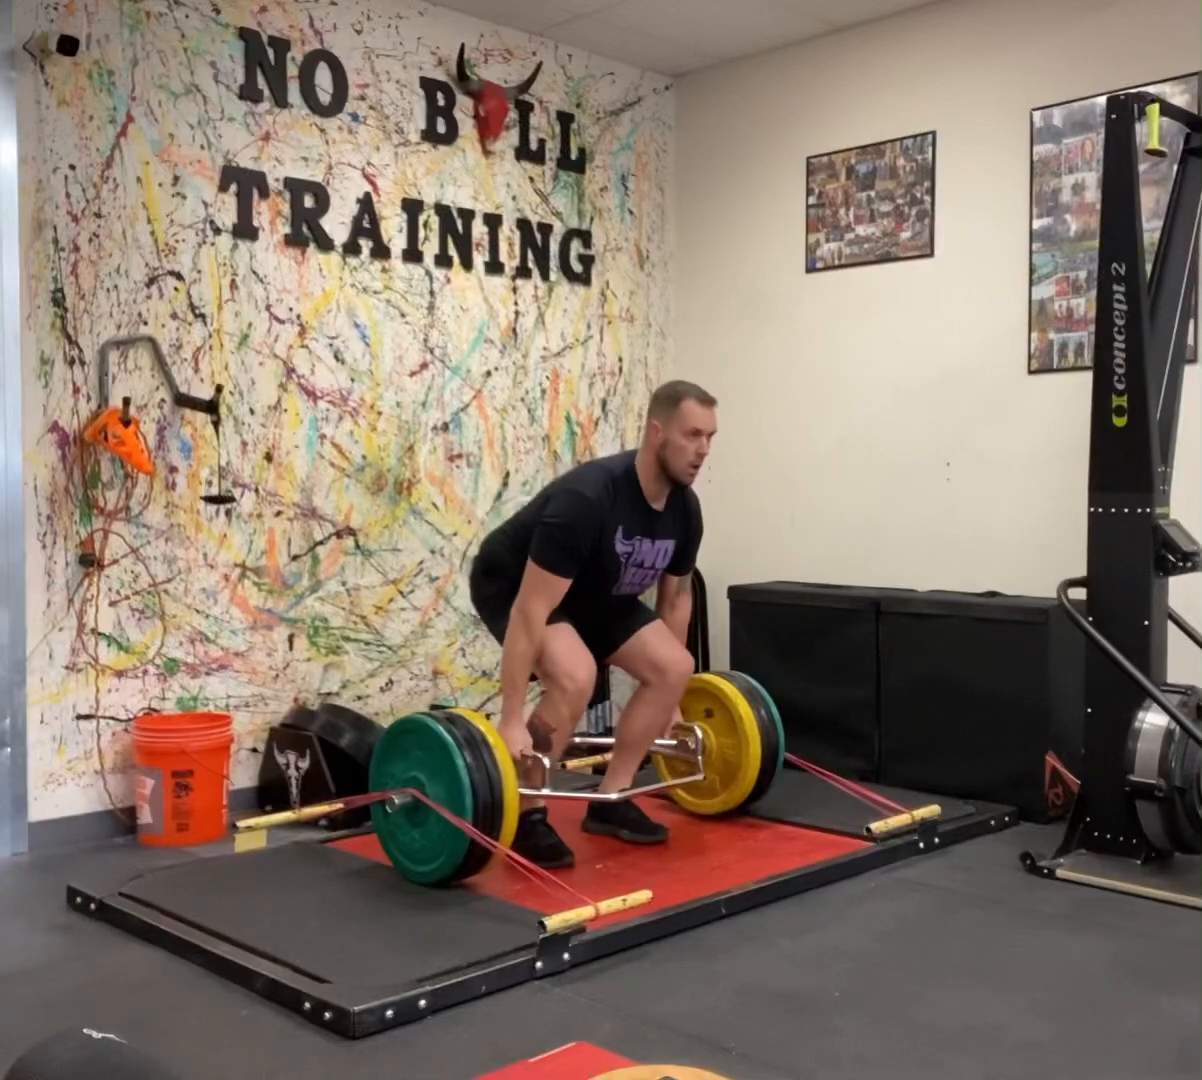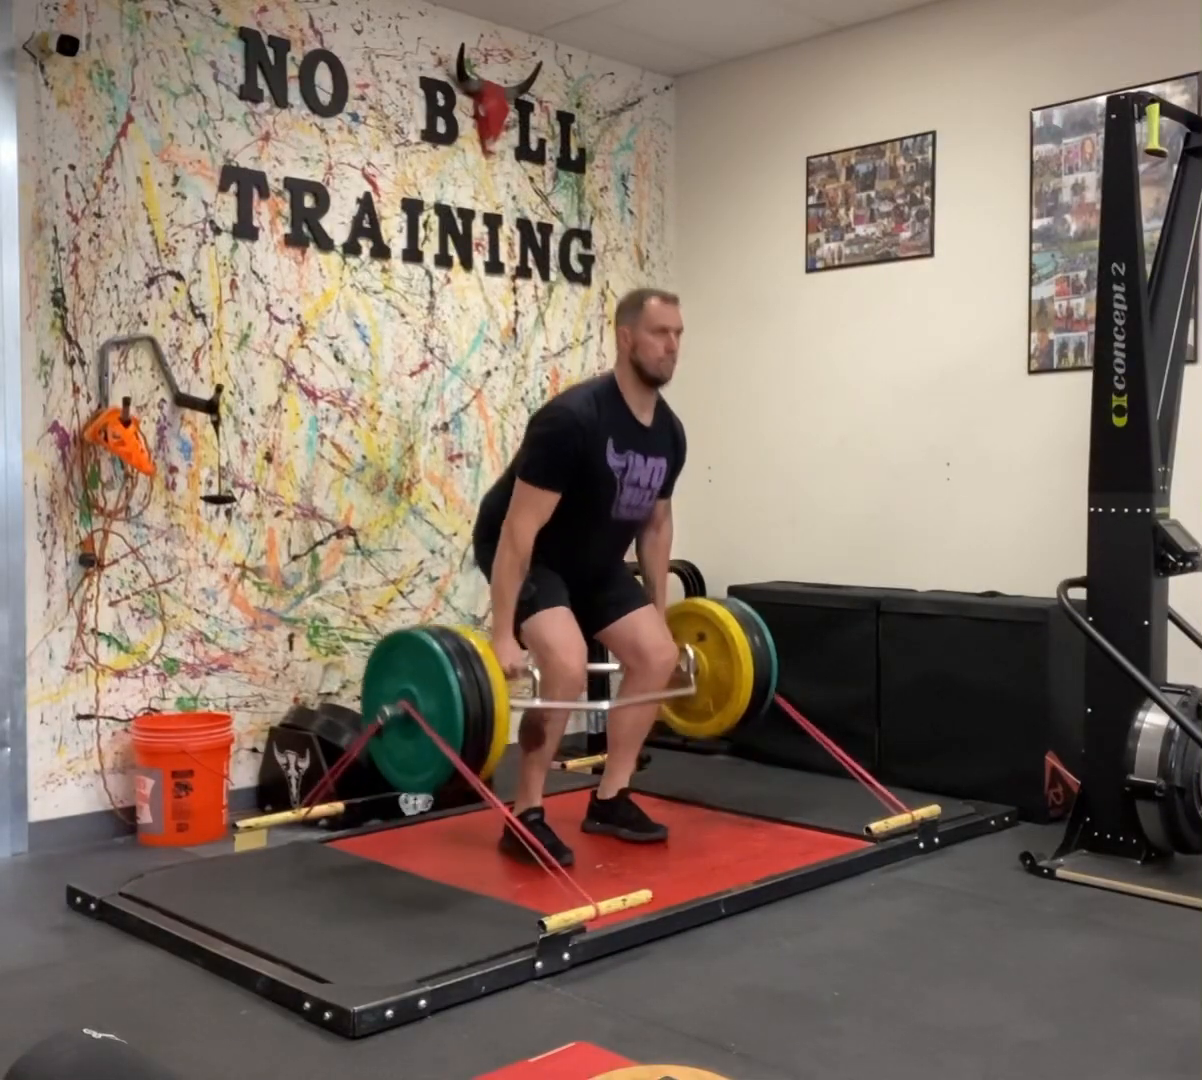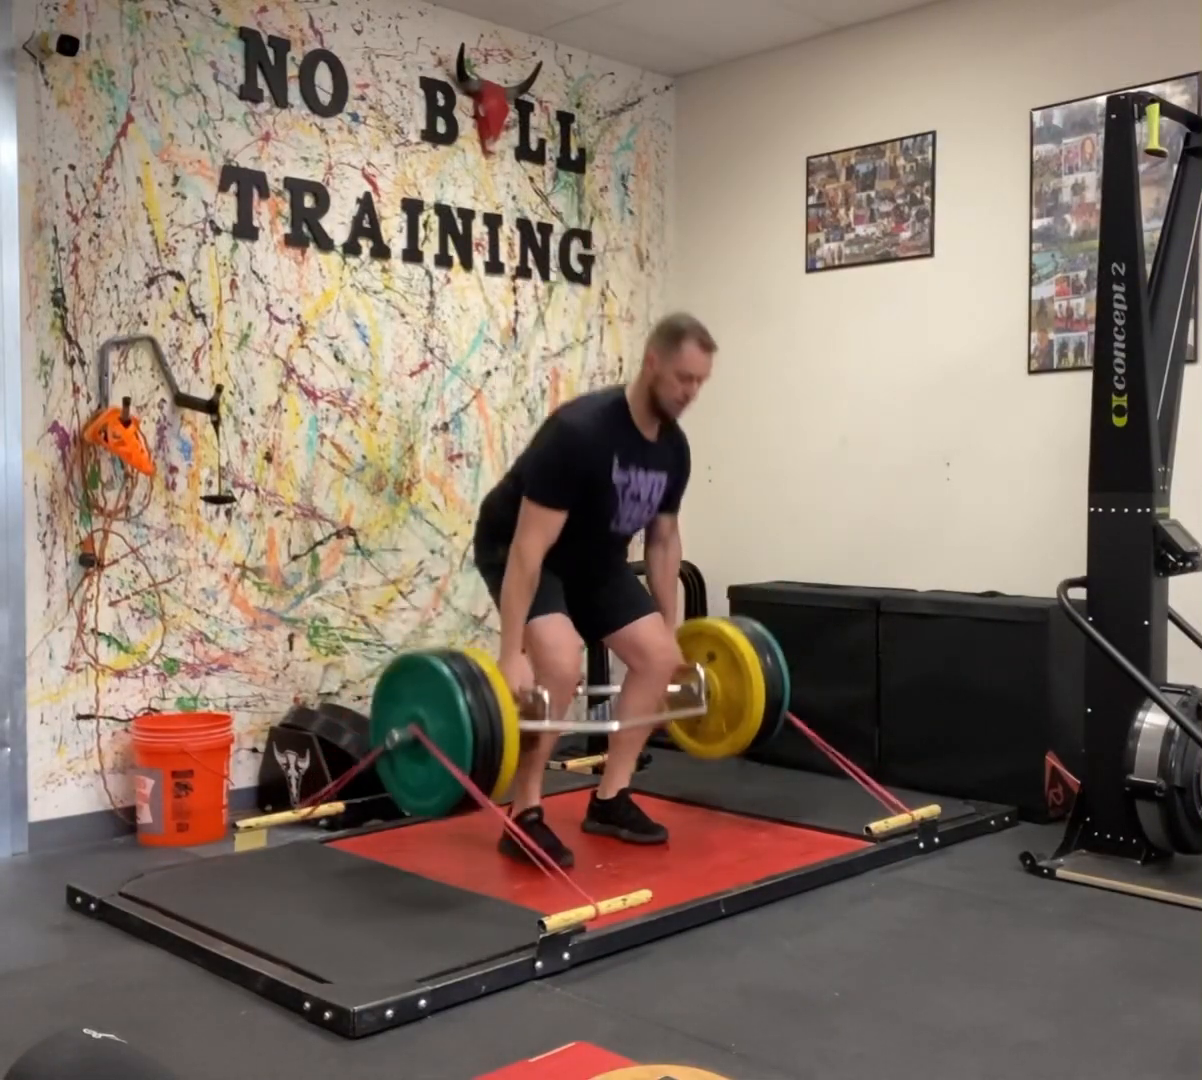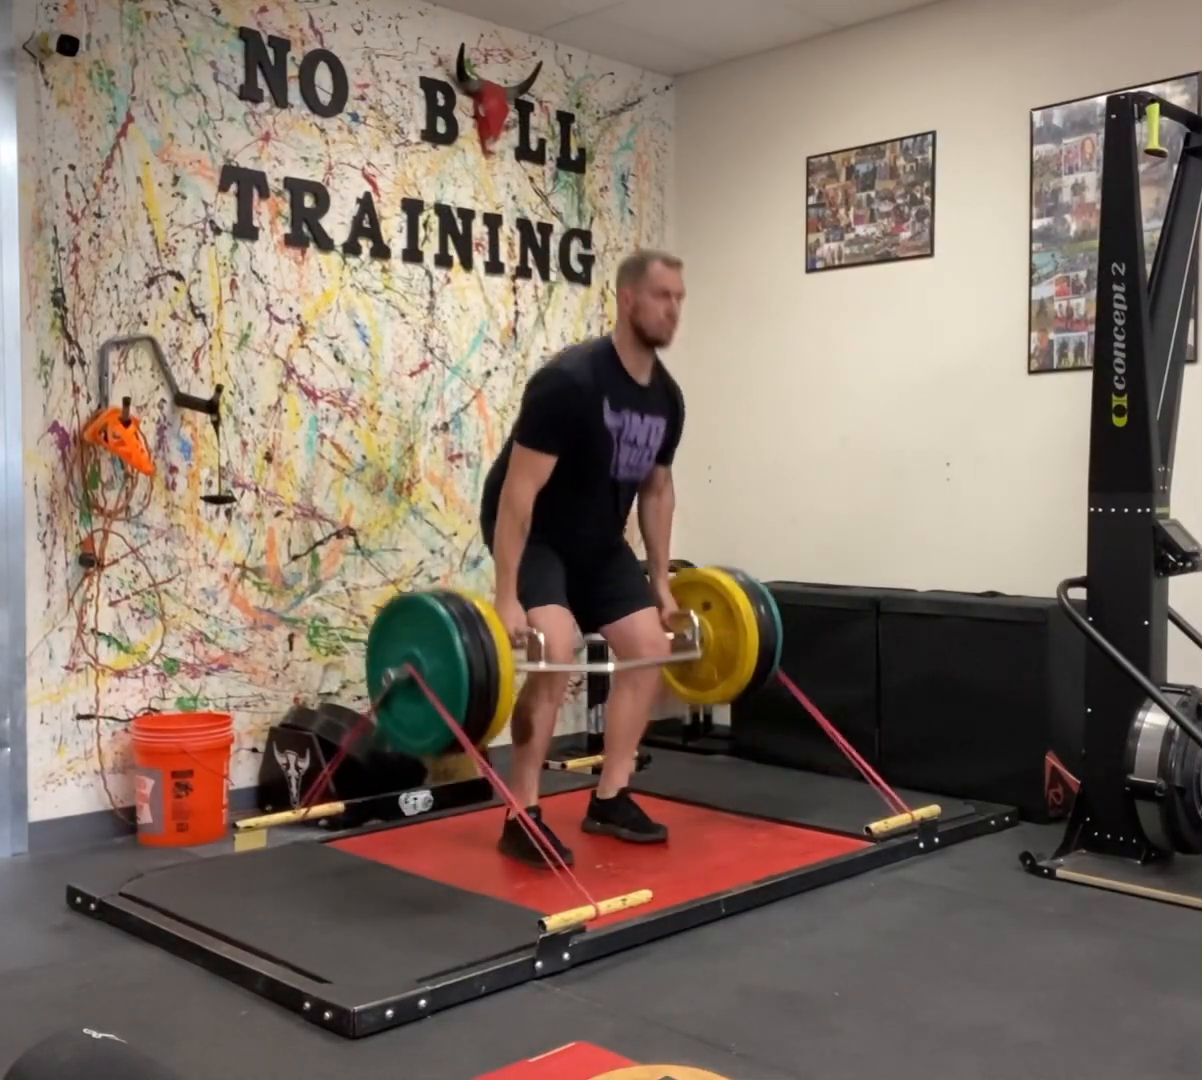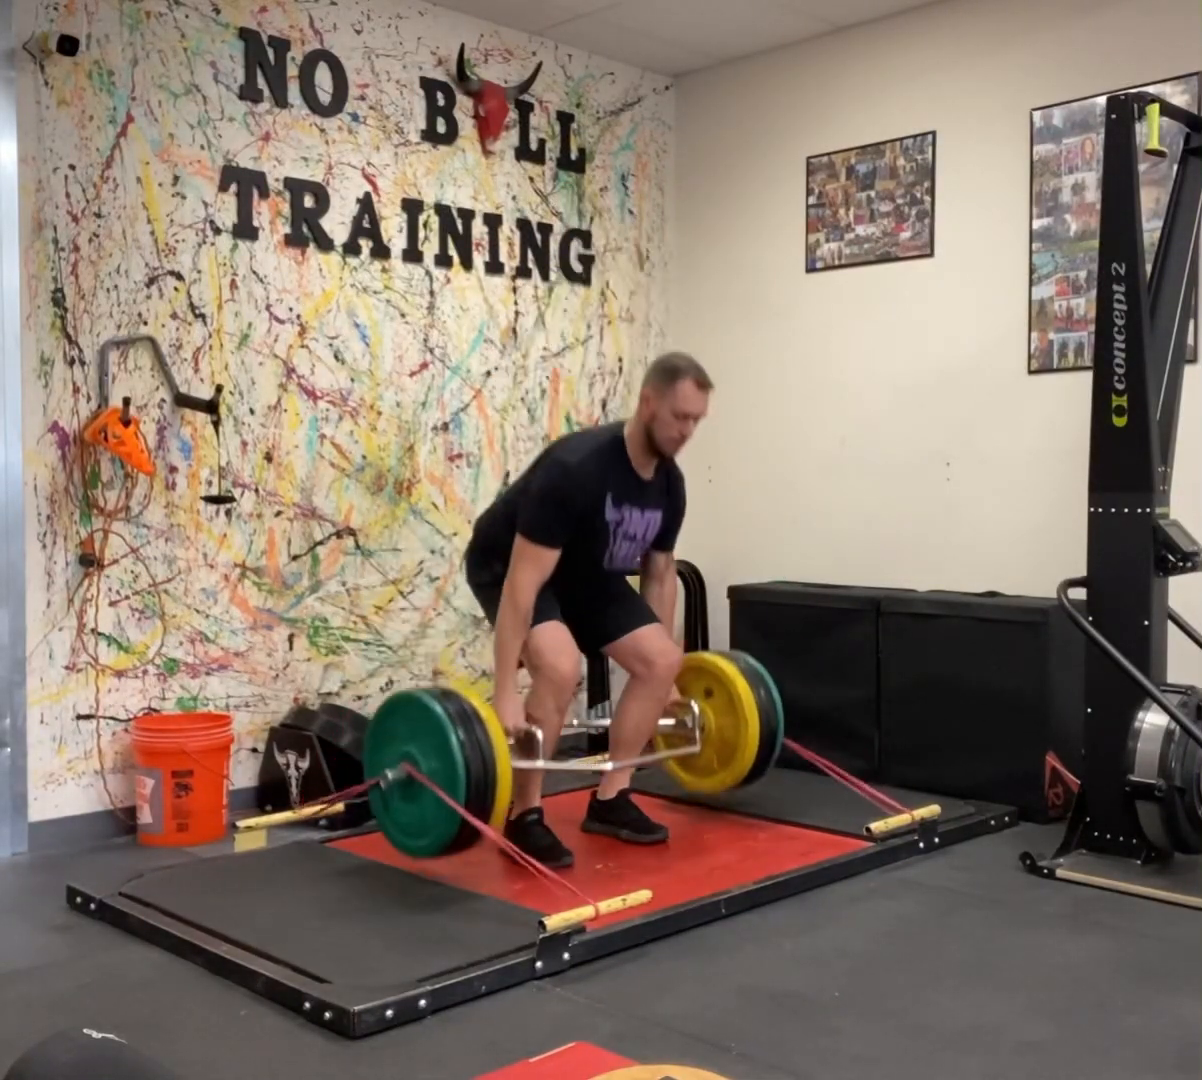
dt=1s
person 1, frame 1
left shoulder: (684, 509)
right shoulder: (586, 501)
left elbow: (676, 597)
right elbow: (531, 612)
left wrist: (673, 706)
right wrist: (510, 722)
right hip: (511, 586)
left knee: (674, 668)
right knee: (575, 677)
left ankle: (609, 800)
right ankle: (526, 817)
person 1, frame 2
left shoulder: (668, 431)
right shoulder: (573, 420)
left elbow: (656, 524)
right elbow: (519, 529)
left wrist: (660, 614)
right wrist: (503, 639)
left hip: (595, 561)
right hip: (532, 558)
left knee: (661, 655)
right knee: (567, 666)
left ankle: (609, 800)
right ankle: (524, 817)
person 1, frame 3
left shoulder: (674, 447)
right shoulder: (581, 433)
left elbow: (664, 541)
right elbow: (528, 547)
left wrist: (671, 634)
right wrist: (511, 657)
left hip: (593, 558)
right hip: (518, 547)
left knee: (657, 657)
right knee: (562, 665)
left ankle: (610, 799)
right ankle: (524, 815)
person 1, frame 4
left shoulder: (666, 396)
right shoulder: (568, 381)
left elbow: (657, 492)
right elbow: (519, 492)
left wrist: (661, 584)
right wrist: (507, 603)
left hip: (599, 538)
right hip: (537, 537)
left knee: (652, 647)
right knee: (556, 658)
left ankle: (609, 799)
right ankle: (521, 816)
person 1, frame 5
left shoulder: (669, 484)
right shoulder: (575, 469)
left elbow: (659, 574)
right elbow: (523, 581)
left wrist: (667, 661)
right wrist: (505, 695)
left hip: (589, 577)
right hip: (506, 567)
left knee: (662, 662)
right knee: (561, 668)
left ankle: (609, 800)
right ankle: (523, 816)
